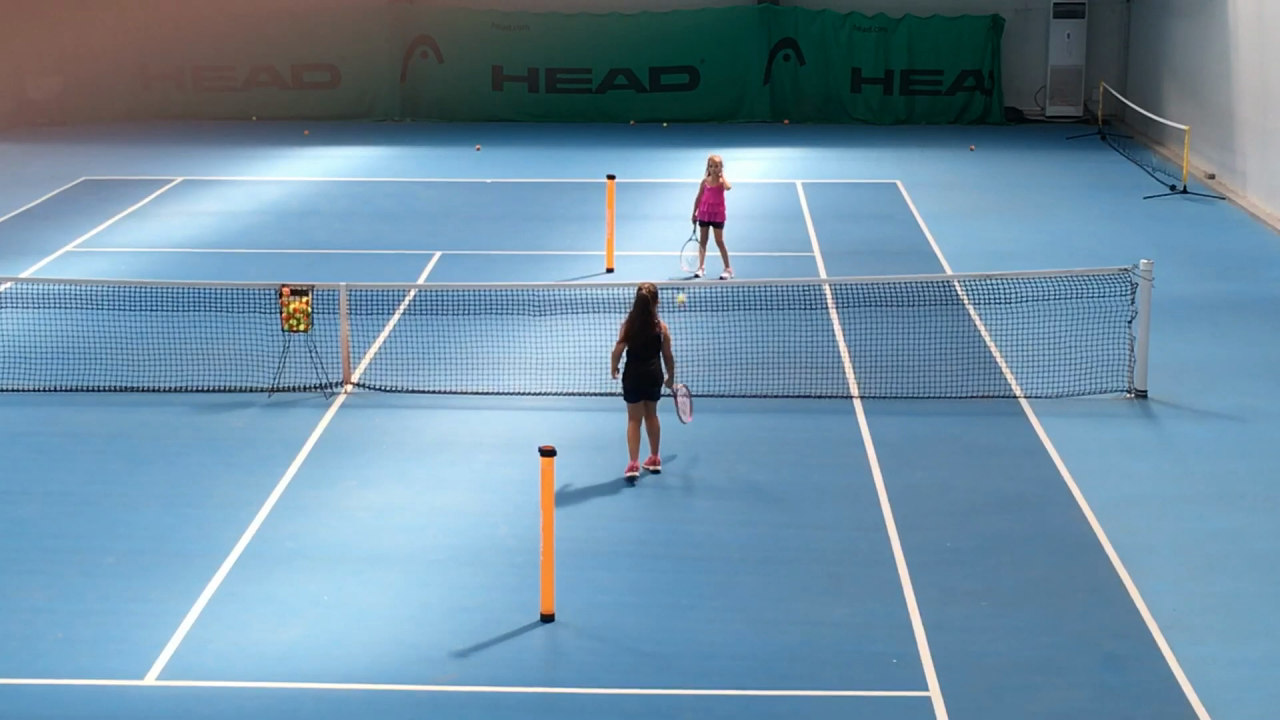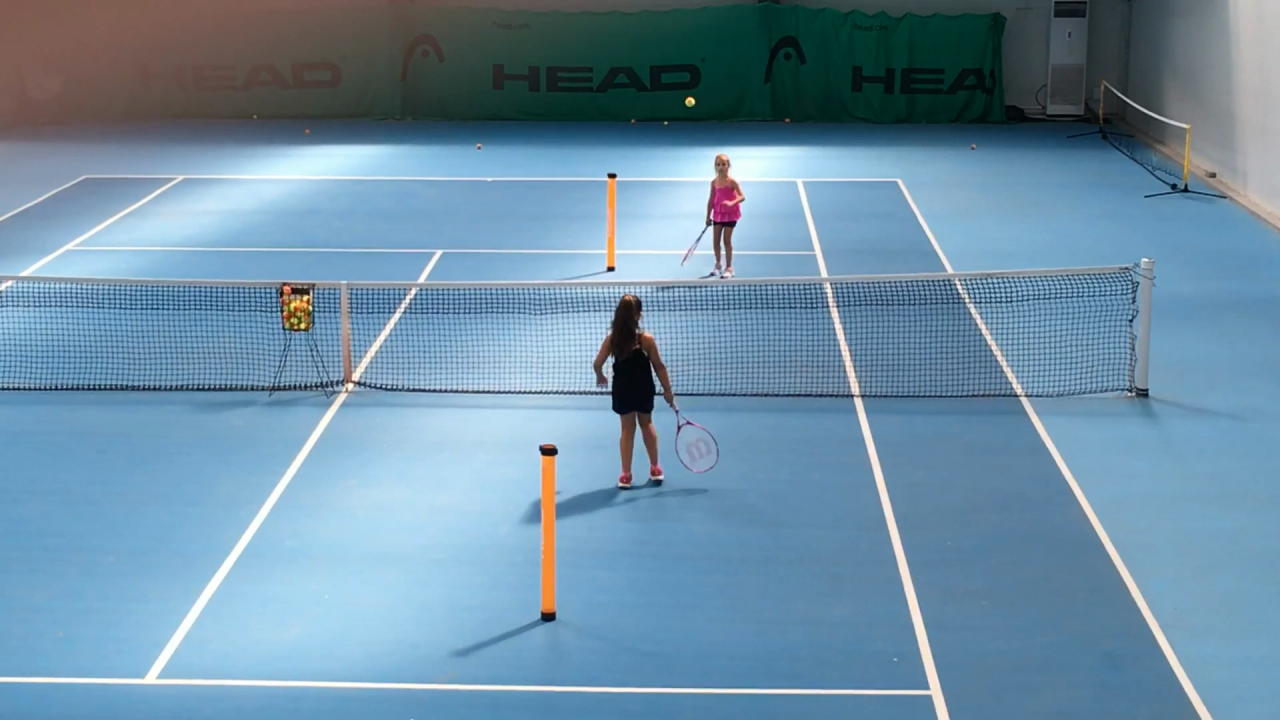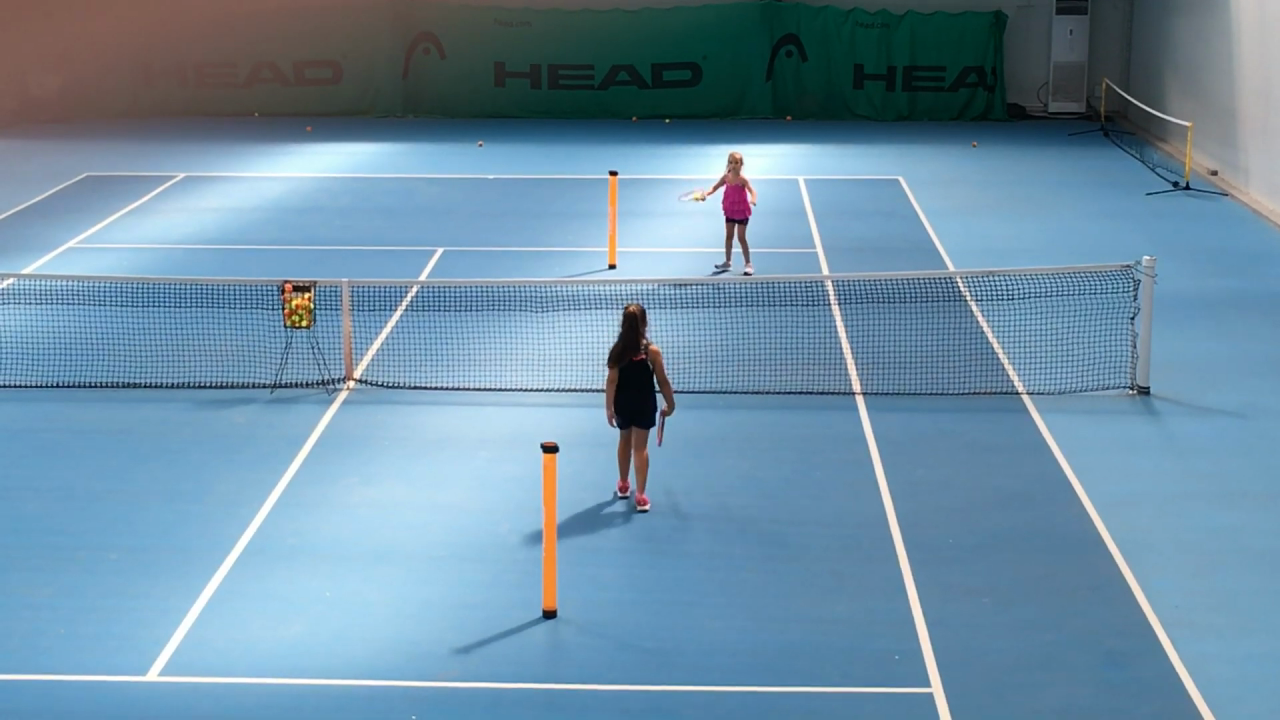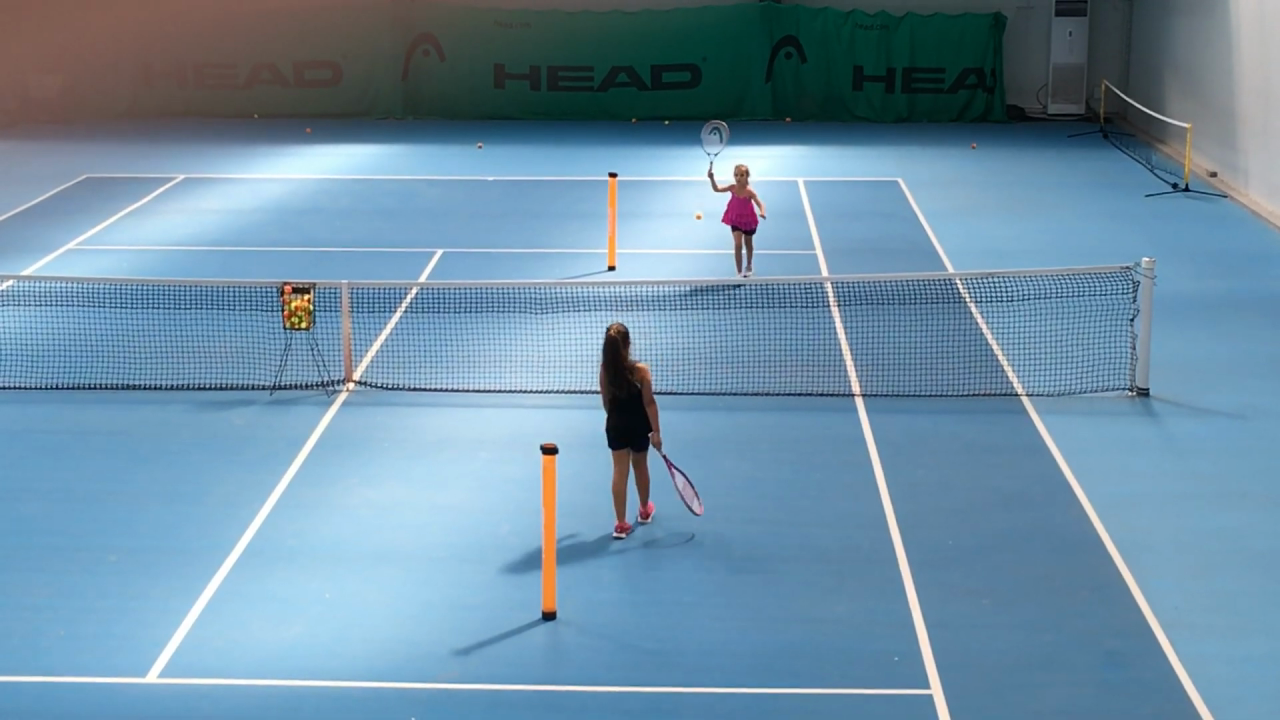
dt=0.5s
person 1, frame 1
left shoulder: (629, 324)
right shoulder: (661, 326)
left elbow: (617, 351)
right elbow: (667, 356)
left wrist: (614, 368)
right wrist: (670, 376)
left hip: (633, 376)
right hip: (653, 376)
left knee: (634, 420)
right knee: (651, 416)
left ankle: (633, 464)
right ankle: (654, 459)
person 1, frame 2
left shoulder: (612, 338)
right shoulder: (646, 339)
left elbow: (597, 364)
right elbow: (659, 367)
left wrist: (600, 376)
right wrist: (668, 390)
left hip: (622, 391)
right hip: (643, 390)
left knee: (627, 430)
right knee: (647, 425)
left ankle: (626, 475)
right ankle: (655, 468)
person 1, frame 3
left shoulder: (618, 349)
right shoulder: (653, 351)
left elbow: (611, 381)
right elbow: (662, 381)
left wrist: (609, 408)
right wrist: (670, 404)
left hip: (623, 403)
right hip: (645, 404)
left knee: (624, 442)
right knee: (640, 448)
left ankle: (623, 485)
right ankle: (640, 496)
person 1, frame 4
left shoulder: (606, 371)
right shoulder: (640, 370)
left elbow: (606, 400)
right elbow: (649, 403)
right wrist: (656, 432)
left hip: (616, 426)
right hip: (639, 426)
left knee: (620, 473)
right knee: (640, 468)
left ankle: (621, 524)
right ankle: (644, 508)
